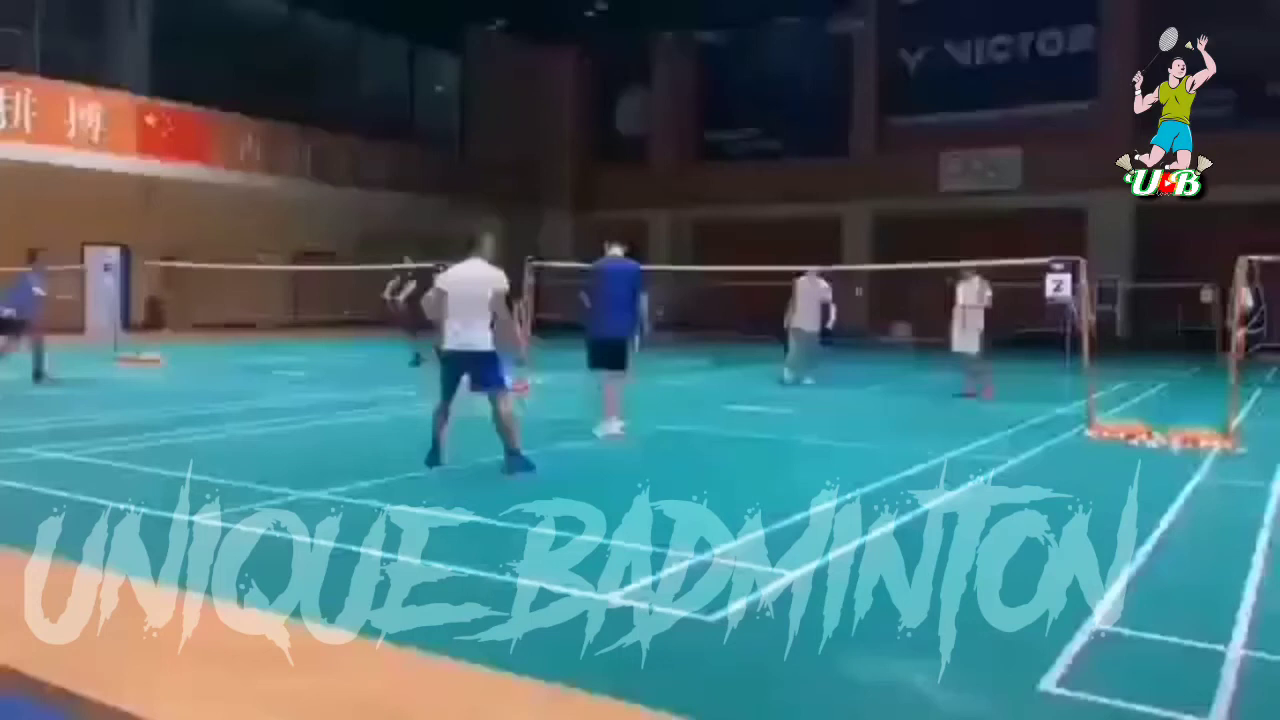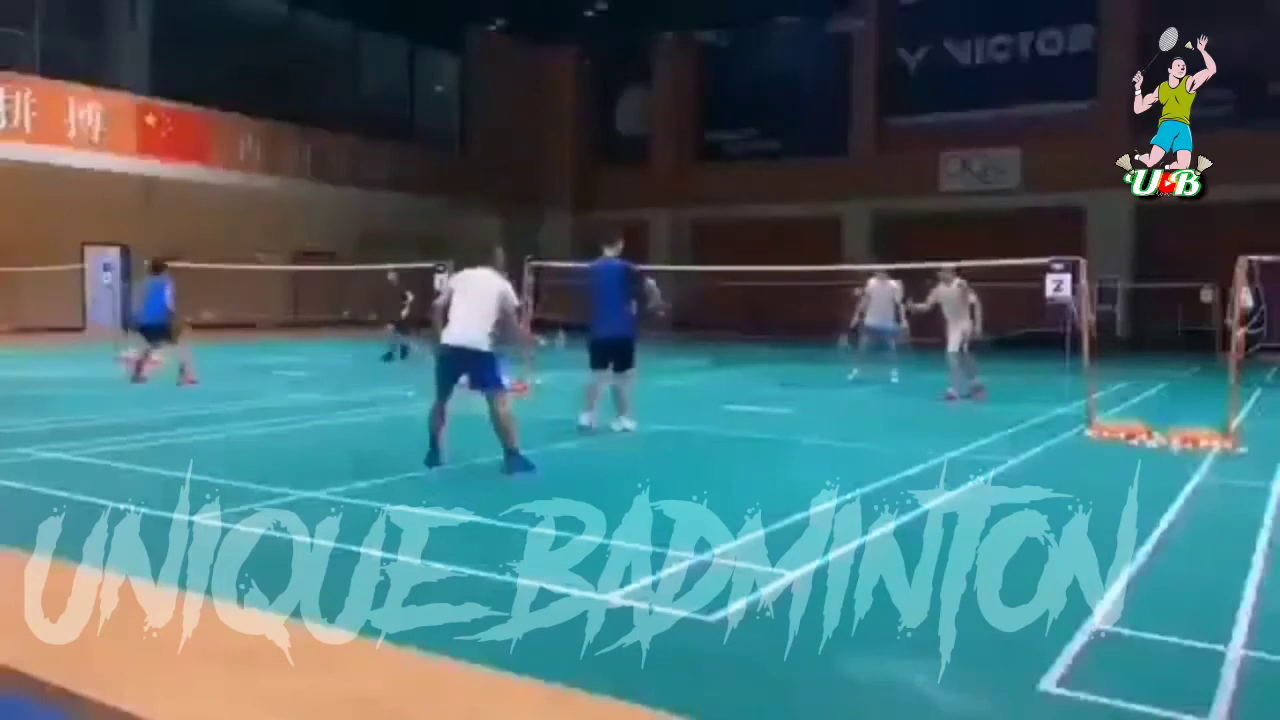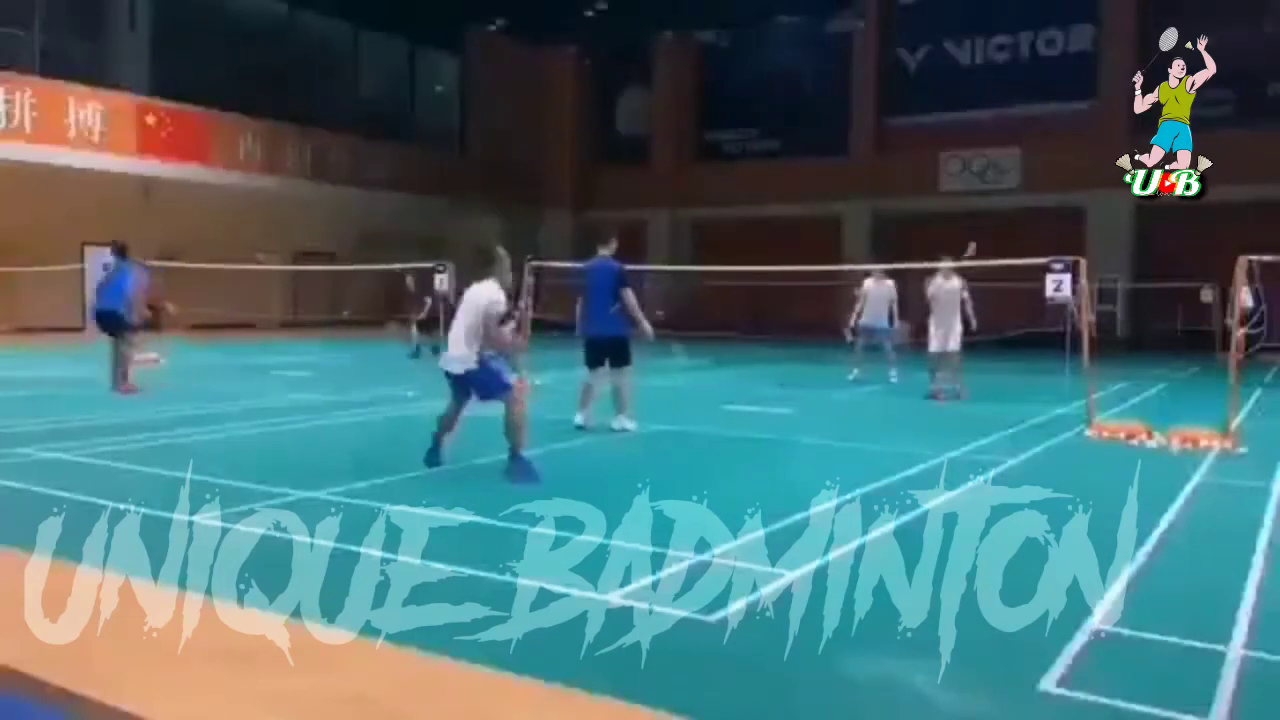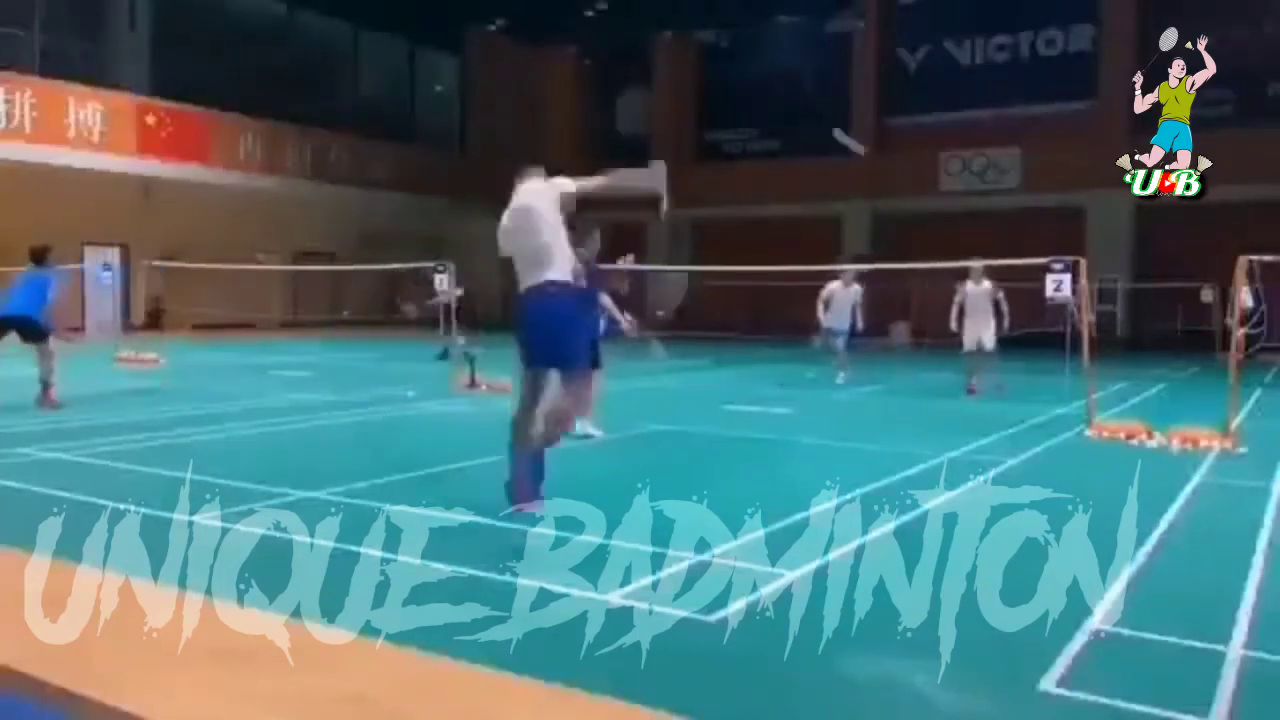
dt=1s
person 1, frame 1
left shoulder: (450, 273)
right shoulder: (495, 275)
left elbow: (429, 305)
right elbow: (501, 314)
left wrist: (442, 326)
right wrist: (517, 343)
left hip: (451, 347)
right hip: (482, 347)
left knee: (444, 402)
right knee: (501, 401)
left ankle: (435, 453)
right ankle: (513, 456)
person 1, frame 2
left shoulder: (460, 276)
right shoulder: (502, 285)
left elbow: (438, 307)
right elbow: (512, 326)
left wrist: (440, 336)
right wrist: (532, 341)
left hip: (450, 345)
right hip: (479, 347)
left knee: (441, 399)
right knee: (499, 401)
left ankle: (434, 452)
right ankle: (512, 456)
person 1, frame 3
left shoulder: (475, 289)
right shoulder: (495, 294)
right elbow: (491, 334)
right wrist: (509, 346)
left hip: (452, 361)
right hip: (470, 365)
left knee: (456, 406)
right knee: (516, 399)
left ankle: (434, 453)
right ankle: (516, 461)
person 1, frame 4
left shoulder: (508, 221)
right shoulder: (542, 190)
right elbow: (599, 184)
right wrist: (649, 178)
left hip: (530, 303)
right hip: (561, 296)
left knee: (530, 396)
right knee: (578, 391)
left ankle: (520, 487)
right ankle: (534, 464)
person 2, frame 1
left shoulder: (597, 268)
right shoulder: (635, 268)
left elbow: (587, 298)
right elbow: (641, 301)
right wrist: (643, 324)
left hip: (599, 331)
right hip: (622, 331)
left knee: (604, 375)
right knee: (617, 376)
left ankle: (609, 421)
right ankle: (612, 420)
person 2, frame 2
left shoulder: (591, 269)
right shoulder: (624, 268)
right elbow: (649, 286)
right wrist: (655, 302)
left hip: (598, 331)
right hip: (622, 331)
left knee: (598, 375)
right knee: (622, 377)
left ankle: (587, 415)
right ankle: (622, 418)
person 2, frame 3
left shoulder: (586, 268)
right shoulder: (615, 267)
left elbow: (580, 300)
right elbow: (627, 295)
left wrist: (579, 326)
right wrist: (642, 321)
left hip: (591, 329)
right hip: (614, 329)
left knee: (593, 374)
right knee: (620, 375)
left ankle: (581, 415)
right ankle: (621, 418)
person 2, frame 4
left shoulder: (575, 264)
right shoulder: (590, 268)
right elbow: (602, 297)
right wrist: (621, 320)
right knee: (591, 374)
right ankle: (584, 423)
